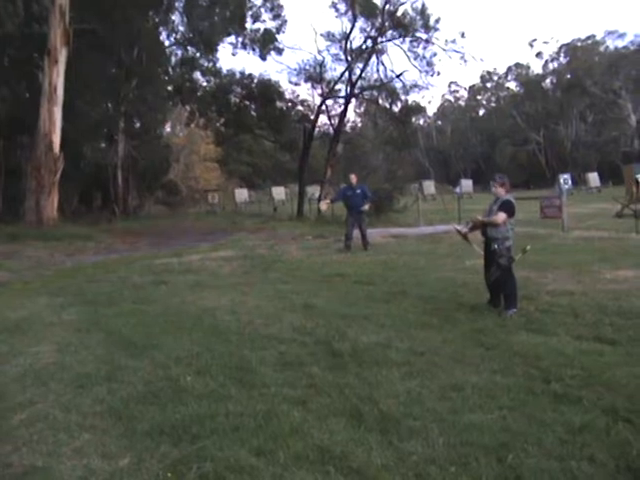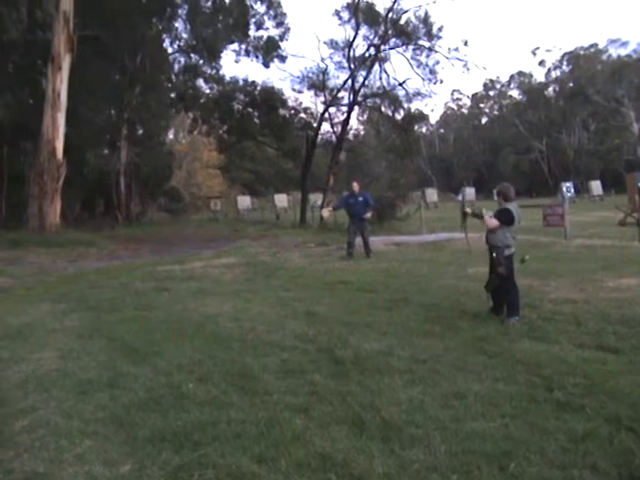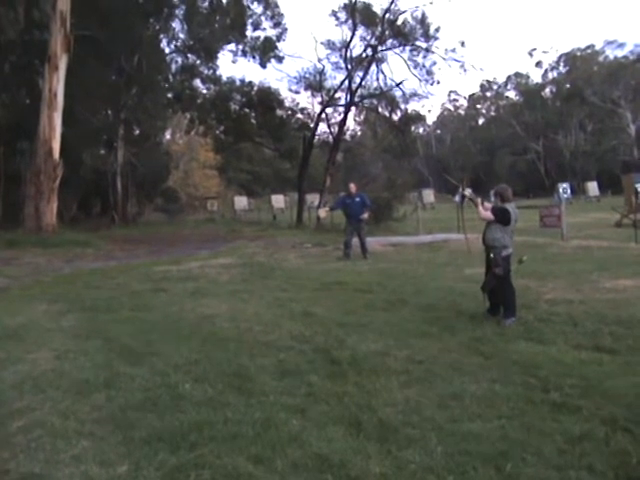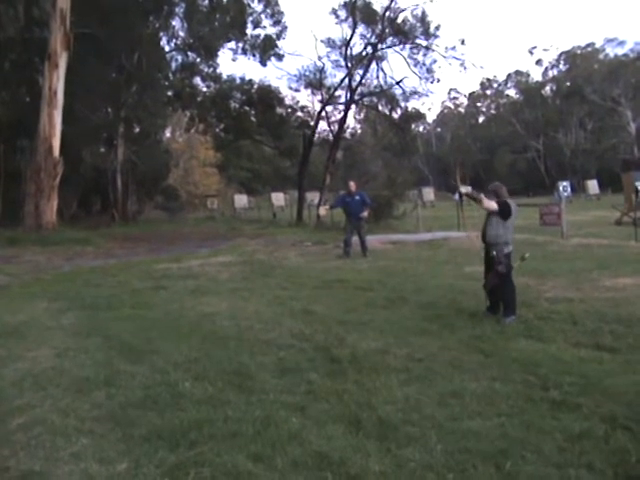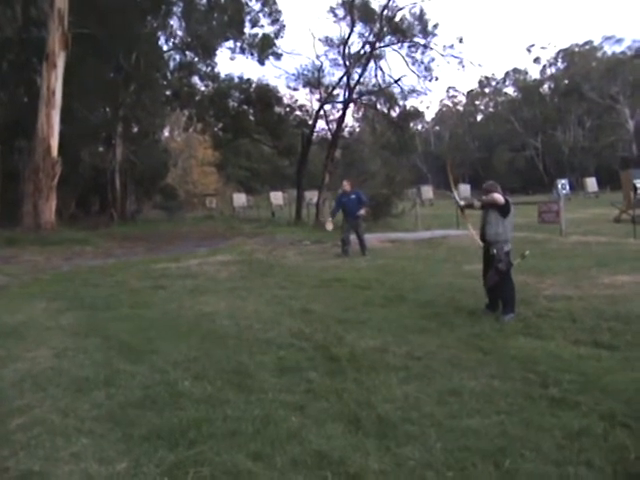
dt=0.7s
person 1, frame 1
left shoulder: (508, 202)
right shoulder: (496, 201)
left elbow: (498, 220)
right elbow: (487, 221)
left wrist: (482, 220)
right wrist: (471, 227)
left hip: (502, 244)
right hip: (490, 242)
left knee: (505, 275)
right knee: (490, 274)
left ankle: (511, 306)
right ankle: (495, 301)
person 1, frame 2
left shoulder: (507, 211)
right shoulder: (507, 209)
left elbow: (490, 224)
right elbow: (492, 217)
left wrist: (484, 215)
right wrist: (474, 212)
left hip: (503, 252)
right hip: (498, 251)
left knee: (507, 282)
right knee: (495, 281)
left ankle: (514, 314)
right ankle: (497, 308)
person 1, frame 3
left shoulder: (504, 211)
right shoulder: (502, 208)
left elbow: (483, 215)
right elbow: (488, 206)
left wrist: (478, 205)
right wrist: (473, 197)
left hip: (501, 253)
right hip: (494, 251)
left knee: (504, 283)
right knee: (491, 282)
left ankle: (509, 315)
right ankle: (494, 309)
person 1, frame 4
left shoulder: (506, 205)
right shoulder: (495, 204)
left elbow: (486, 204)
right elbow: (480, 199)
left wrist: (483, 199)
right wrist: (468, 194)
left hip: (501, 250)
right hip: (491, 249)
left knee: (504, 281)
right knee: (490, 280)
left ankle: (510, 313)
right ankle: (494, 308)
person 1, frame 5
left shoulder: (503, 203)
right shoulder: (490, 204)
left elbow: (496, 197)
right elbow: (478, 204)
left wrist: (485, 200)
right wrist: (465, 204)
left hip: (500, 248)
right hip: (489, 247)
left knee: (504, 279)
right knee: (489, 278)
left ankle: (508, 311)
right ankle: (493, 305)
